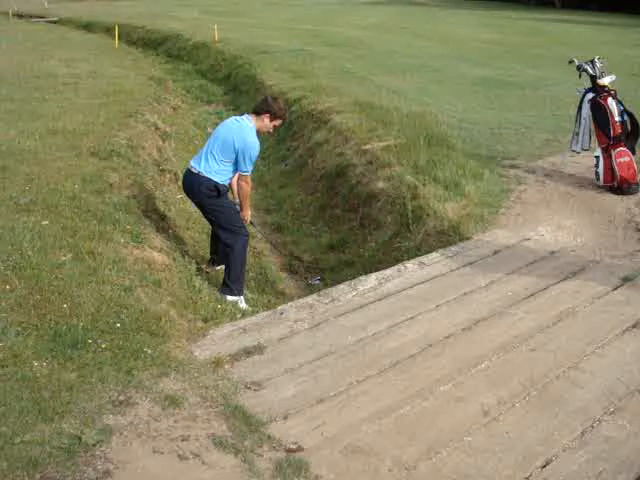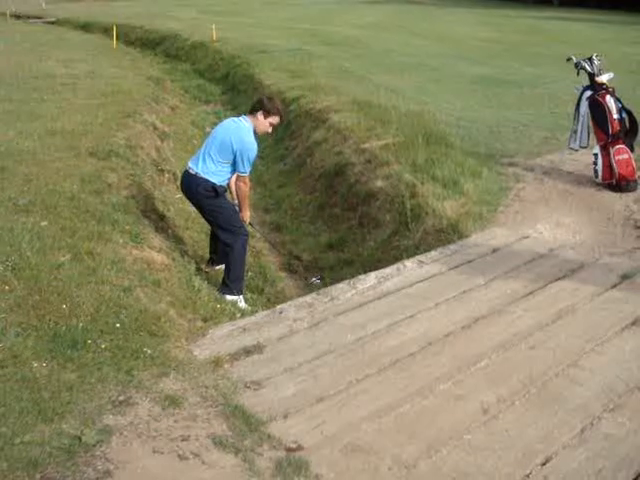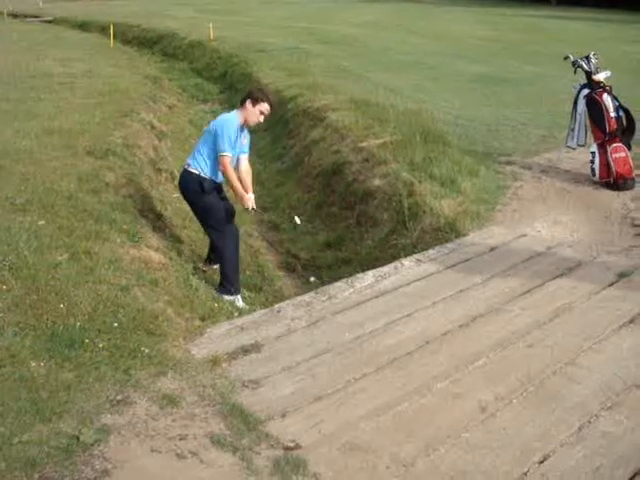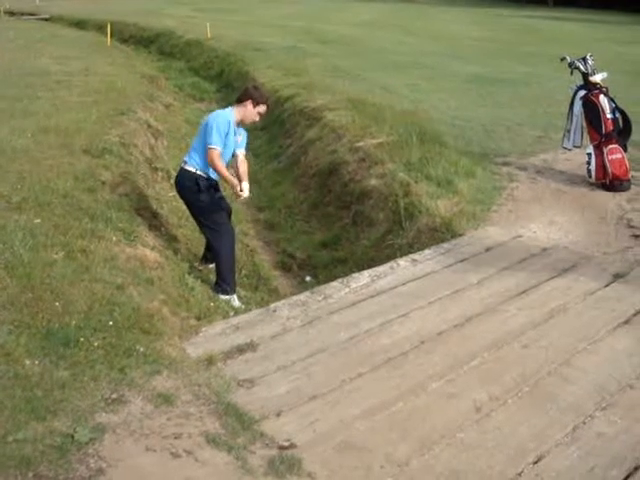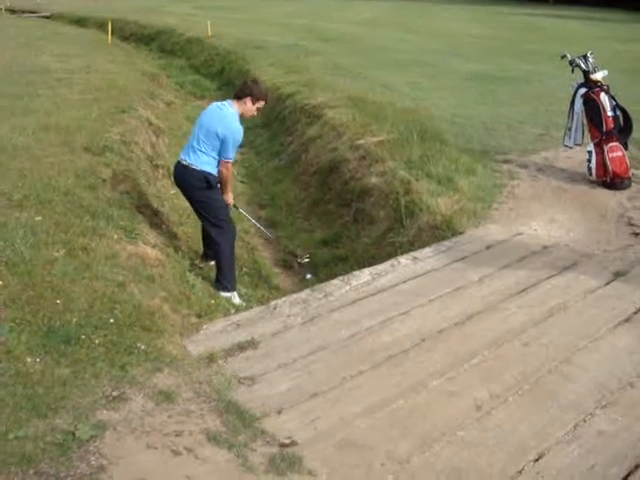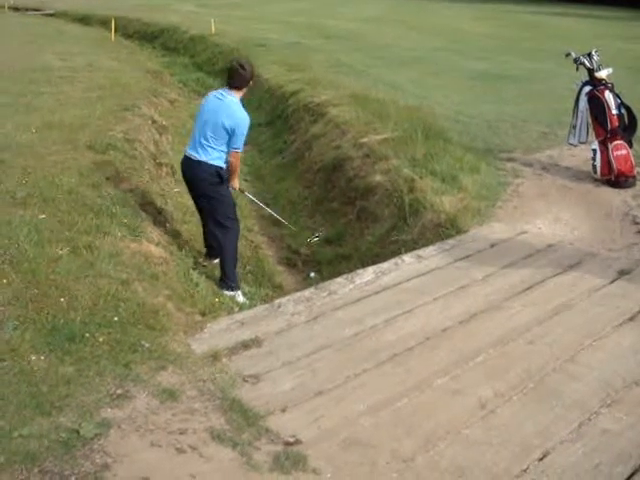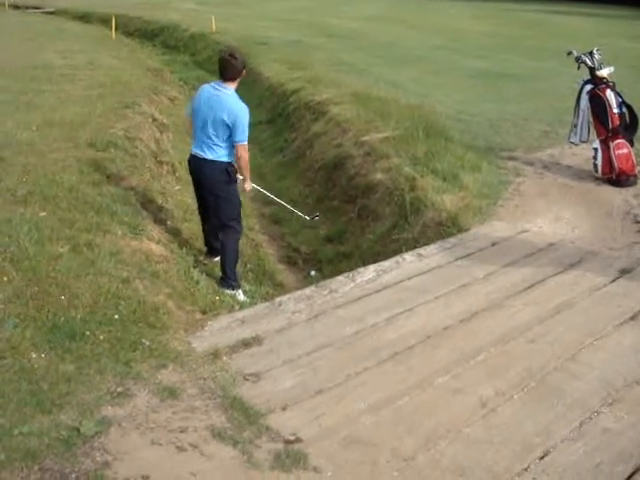
dt=0.4s
person 1, frame 1
left shoulder: (234, 121)
right shoulder: (250, 141)
right elbow: (244, 181)
left wrist: (238, 205)
right wrist: (245, 209)
left hip: (192, 177)
right hip: (206, 187)
left knee: (225, 217)
right knee: (239, 234)
left ankle: (218, 259)
right ankle: (233, 291)
person 1, frame 2
left shoulder: (232, 122)
right shoulder: (248, 142)
right elbow: (242, 182)
left wrist: (236, 204)
right wrist: (244, 210)
left hip: (190, 178)
right hip: (204, 188)
left knee: (225, 217)
right knee: (238, 234)
left ankle: (217, 259)
right ankle: (232, 290)
person 1, frame 3
left shoulder: (244, 133)
right shoulder: (227, 123)
left elbow: (243, 164)
right elbow: (224, 164)
left wrist: (250, 193)
right wrist: (242, 195)
left hip: (208, 182)
right hip: (197, 183)
left knee: (227, 215)
right knee: (229, 232)
left ankle: (214, 259)
right ankle: (230, 290)
person 1, frame 4
left shoulder: (240, 130)
right shoulder: (221, 120)
left elbow: (240, 160)
right elbow: (213, 159)
left wrist: (244, 184)
right wrist: (234, 185)
left hip: (203, 180)
right hip: (193, 181)
left knee: (223, 214)
right knee: (224, 231)
left ankle: (209, 258)
right ankle: (225, 289)
person 1, frame 5
left shoulder: (215, 107)
right shoulder: (234, 127)
right elbow: (225, 167)
left wrist: (220, 190)
right wrist: (227, 193)
left hip: (182, 169)
right hip: (198, 178)
left knee: (211, 215)
right knee: (225, 229)
left ankle: (210, 254)
right ankle: (226, 286)
person 1, frame 6
left shoulder: (211, 97)
right shoulder: (240, 116)
right elbow: (233, 157)
right wrist: (234, 179)
left hip: (189, 163)
right hip: (209, 172)
left knee: (208, 213)
right knee: (228, 225)
left ankle: (212, 253)
right ankle: (229, 284)
person 1, frame 7
left shoulder: (202, 91)
right shoulder: (238, 108)
left elbow: (191, 122)
right elbow: (240, 150)
right wrist: (247, 179)
left hip: (195, 161)
right hip: (218, 169)
left knee: (207, 211)
right knee: (231, 225)
left ankle: (212, 250)
right ankle: (229, 281)
